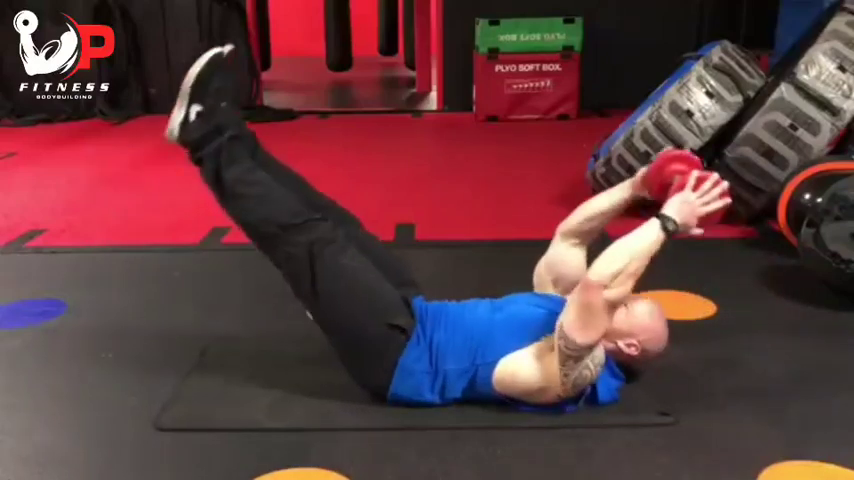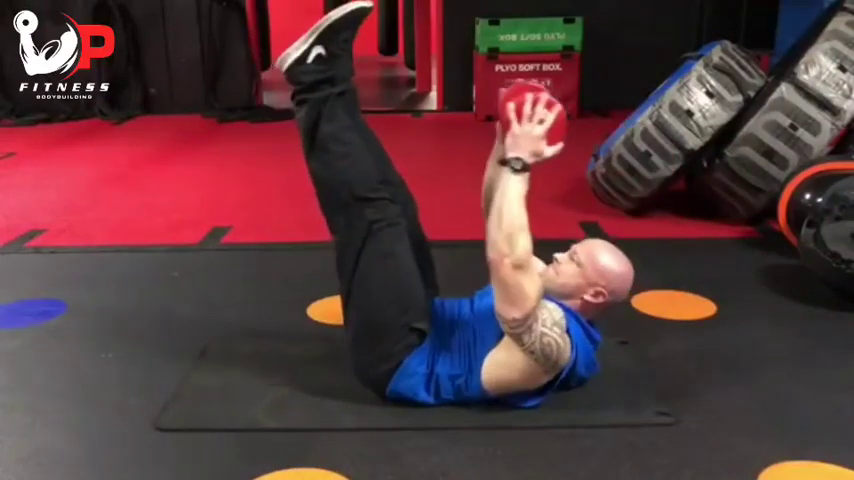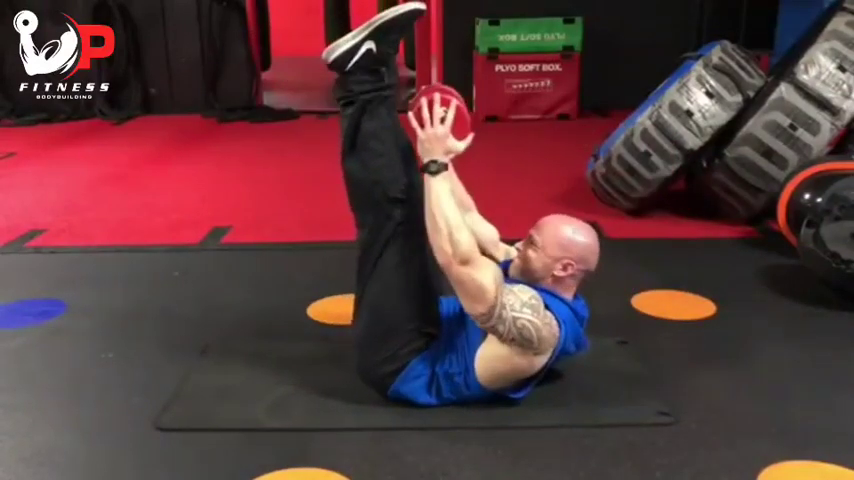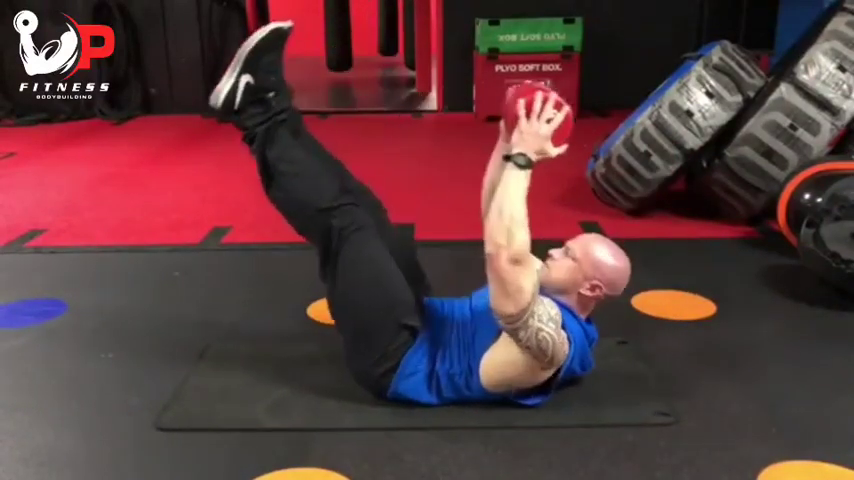
dt=0.7s
person 1, frame 1
left shoulder: (578, 371)
right shoulder: (567, 314)
left elbow: (600, 286)
right elbow: (570, 234)
left wrist: (665, 223)
right wrist: (637, 187)
left hip: (400, 359)
right hip: (416, 317)
left knee: (316, 241)
right knee: (332, 225)
left ankle: (215, 145)
right ankle: (221, 140)
person 1, frame 2
left shoulder: (551, 339)
right shoulder: (550, 295)
left elbow: (507, 260)
right elbow: (506, 232)
left wrist: (515, 162)
right wrist: (508, 149)
left hip: (399, 362)
right hip: (425, 329)
left knee: (373, 213)
right knee: (391, 204)
left ankle: (321, 84)
right ankle: (325, 80)
person 1, frame 3
left shoulder: (535, 324)
right shoulder: (532, 279)
left elbow: (457, 259)
right elbow: (470, 222)
left wrist: (433, 164)
right wrist: (442, 158)
left hip: (401, 363)
left knee: (397, 214)
right knee: (412, 207)
left ankle: (368, 88)
person 1, frame 4
left shoulder: (550, 338)
right shoulder: (553, 300)
left elbow: (504, 254)
right elbow: (495, 216)
left wrist: (520, 159)
right wrist: (508, 142)
left hip: (398, 358)
right hip: (422, 325)
left knee: (344, 225)
right knee: (360, 210)
left ankle: (262, 120)
right ankle: (266, 111)
